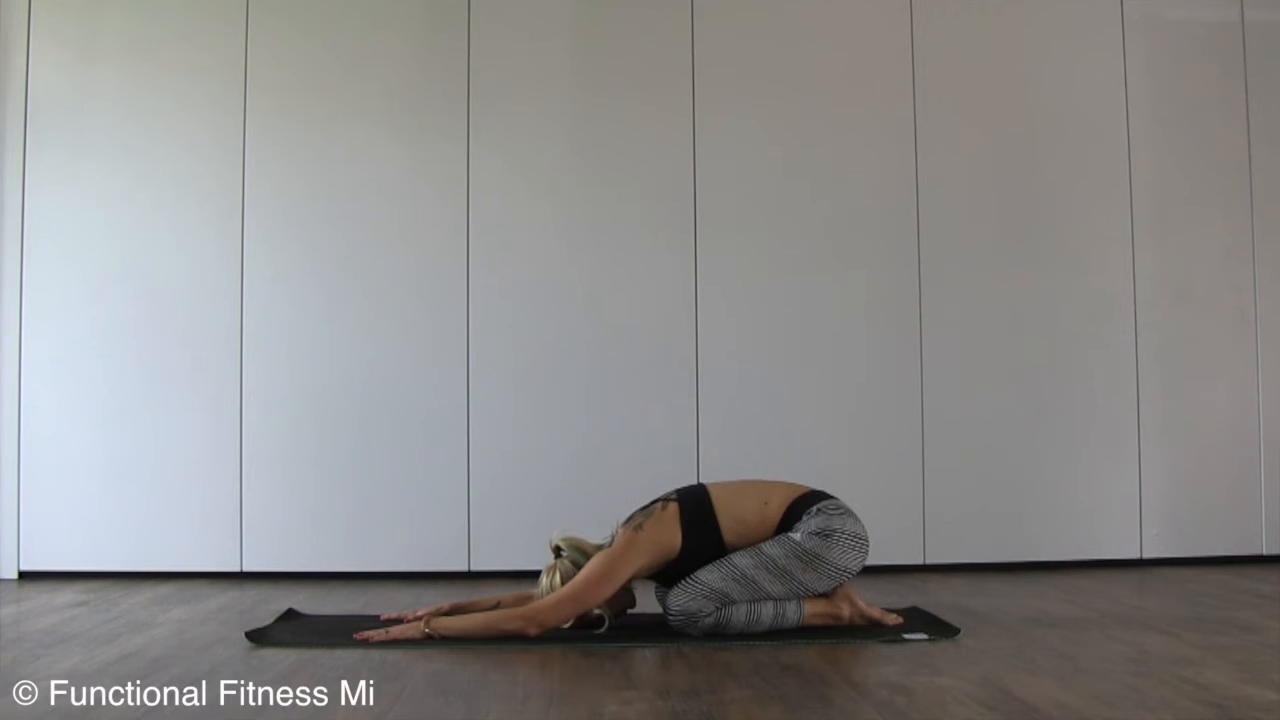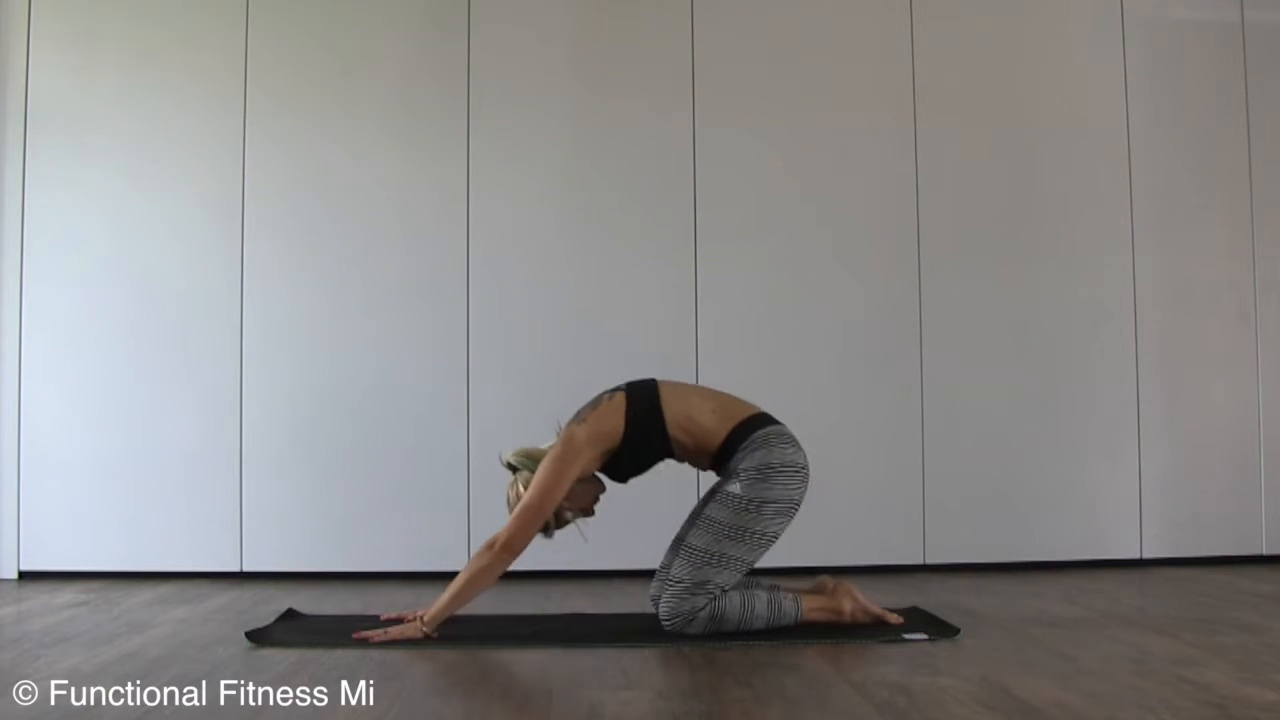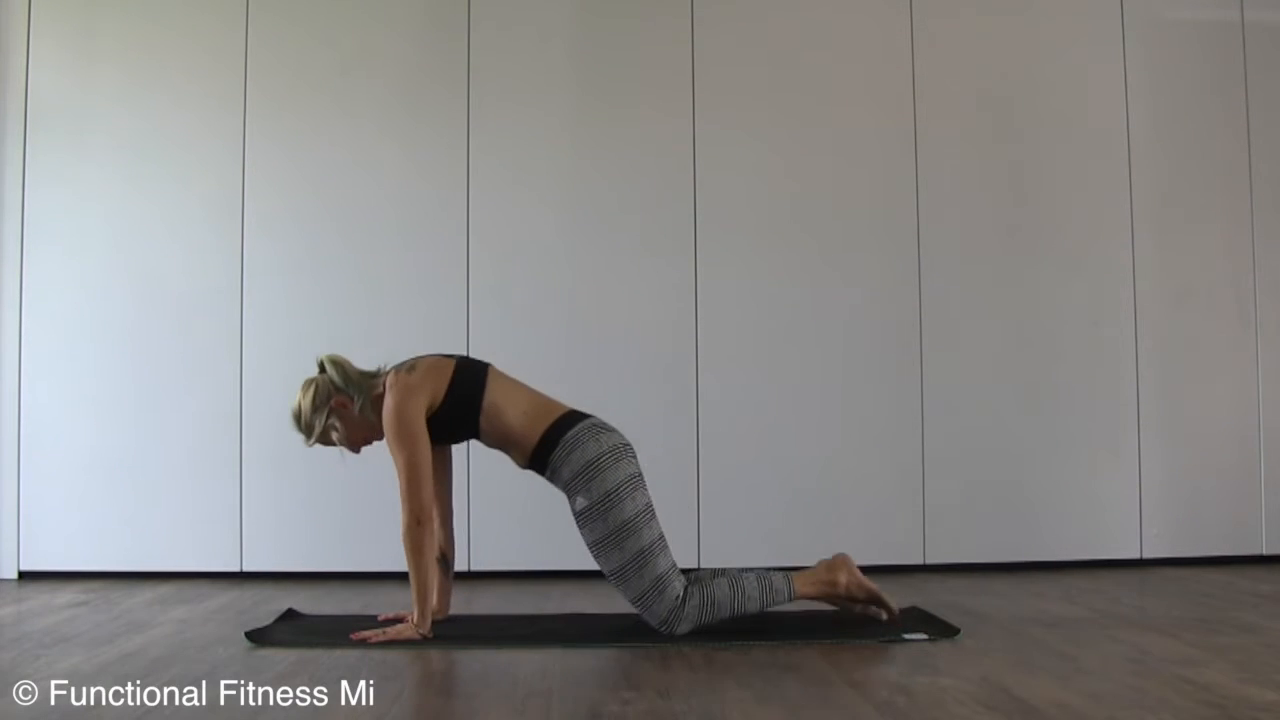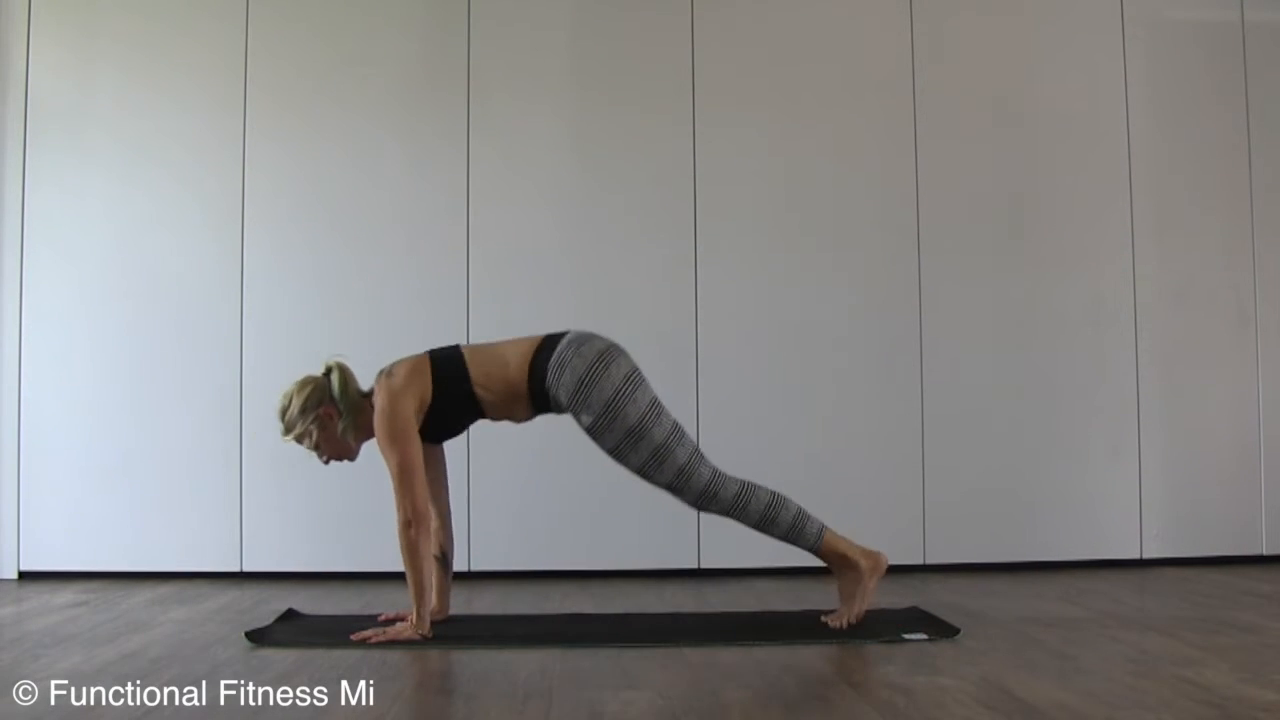
dt=1s
person 1, frame 1
left shoulder: (628, 552)
right shoulder: (629, 544)
left elbow: (531, 621)
right elbow: (538, 596)
left wrist: (429, 627)
right wrist: (446, 606)
left hip: (829, 531)
right hip: (811, 527)
left knee: (688, 608)
right knee: (675, 591)
left ankle: (831, 609)
right ankle: (822, 595)
person 1, frame 2
left shoulder: (572, 450)
right shoulder: (581, 447)
left elbow: (505, 546)
right elbow: (508, 543)
left wrist: (427, 623)
right wrist: (436, 609)
left hip: (768, 462)
right hip: (758, 460)
left knee: (681, 611)
right knee: (673, 594)
left ankle: (831, 606)
right ankle: (818, 593)
person 1, frame 3
left shoulder: (399, 396)
right shoulder: (422, 399)
left elbow: (420, 517)
right elbow: (439, 514)
left wrist: (421, 619)
right wrist: (435, 603)
left hip: (587, 460)
right hip: (591, 456)
left knee: (673, 612)
right knee: (669, 595)
left ankle: (827, 578)
right ankle: (823, 577)
person 1, frame 4
left shoulder: (390, 404)
right shoulder: (411, 411)
left elbow: (415, 519)
right elbow: (437, 514)
left wrist: (416, 617)
right wrist: (435, 602)
left hip: (585, 369)
right hip: (579, 366)
left knee: (703, 484)
right knee: (700, 487)
left ankle: (854, 559)
right ankle: (844, 561)
